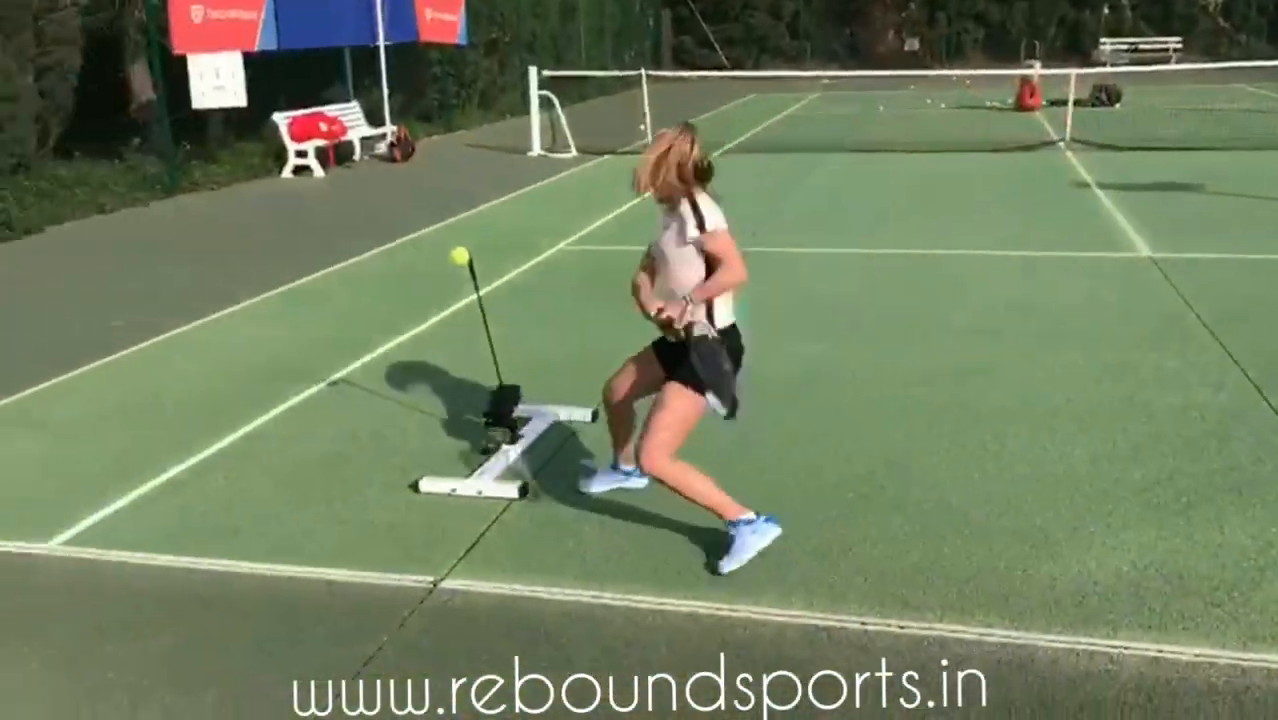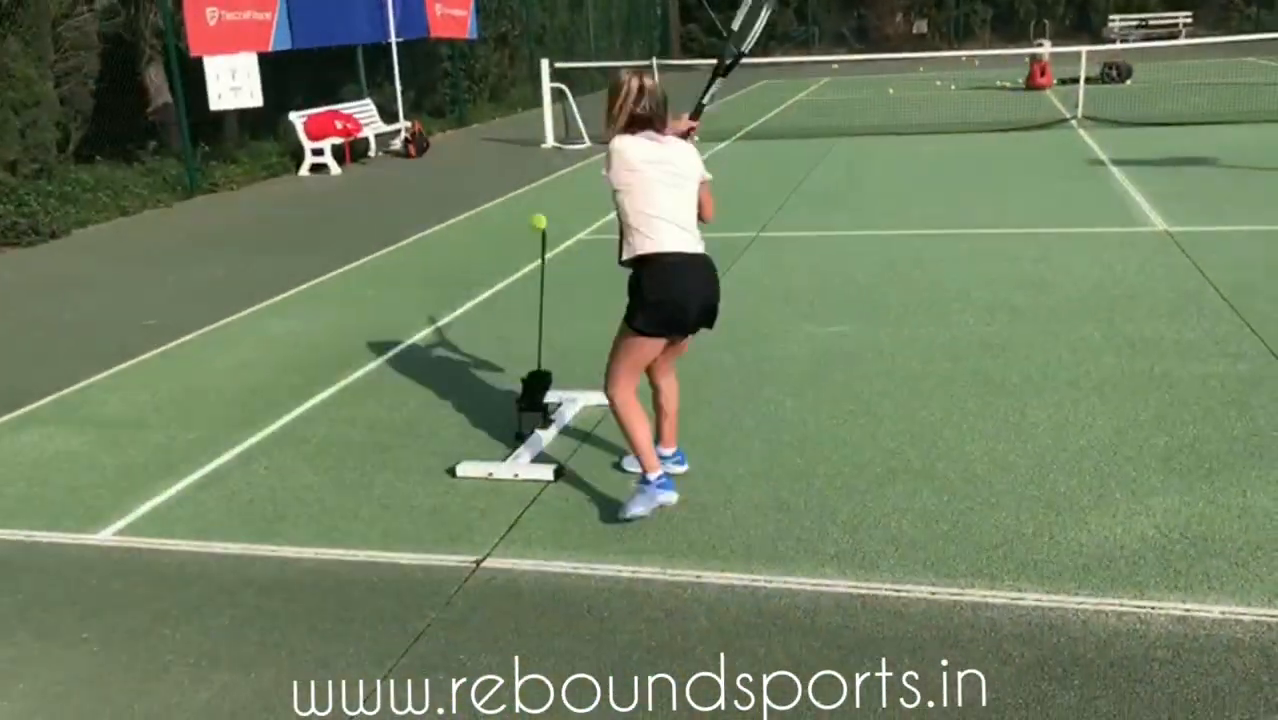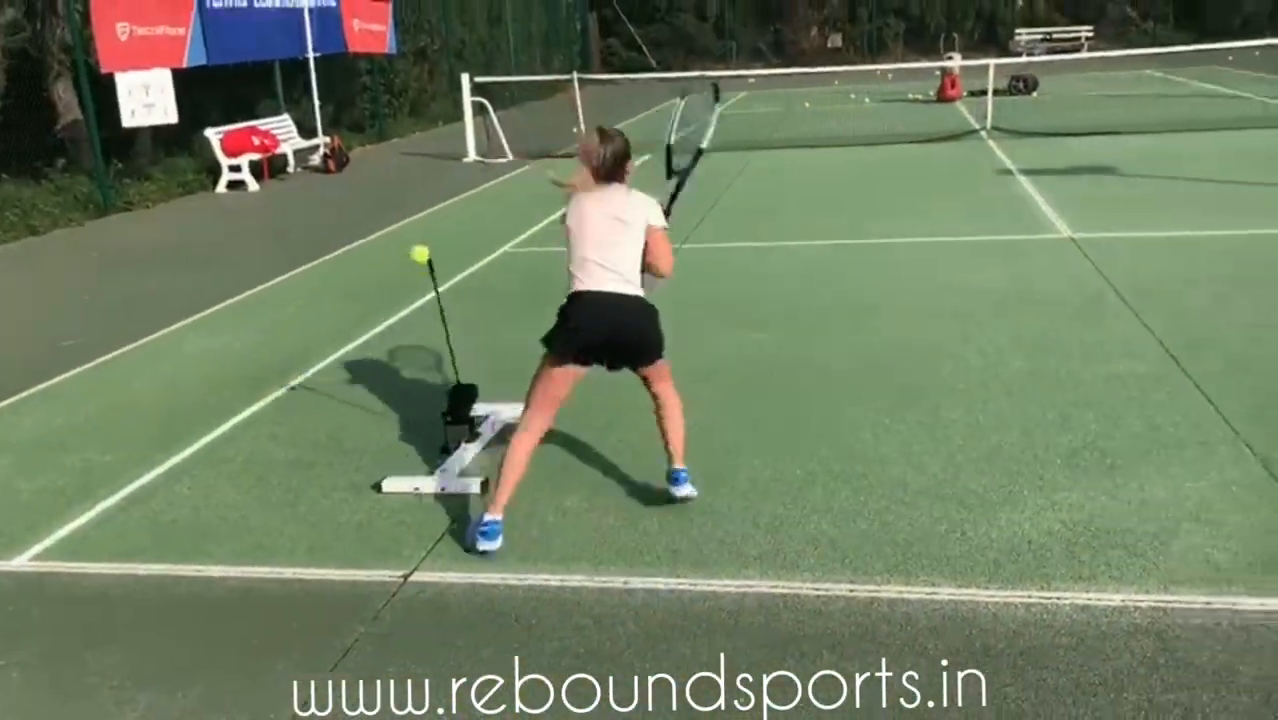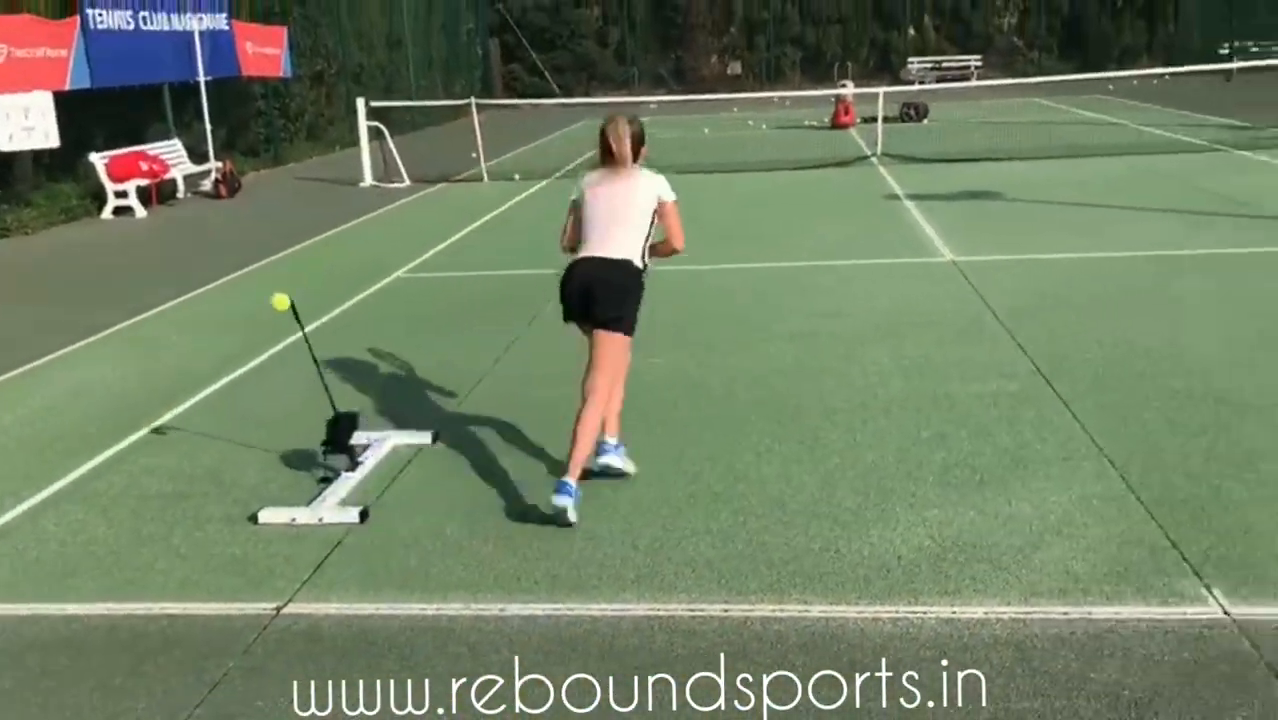
dt=0.3s
person 1, frame 1
left shoulder: (697, 210)
right shoulder: (675, 213)
left elbow: (734, 270)
right elbow: (643, 276)
left wrist: (688, 303)
right wrist: (654, 308)
right hip: (679, 340)
left knee: (656, 458)
right knee: (614, 392)
left ankle: (749, 523)
right ankle: (624, 468)
person 1, frame 2
left shoulder: (618, 149)
right shoulder: (690, 153)
left wrist: (673, 132)
left hip: (659, 278)
right hip: (701, 272)
left knee: (620, 388)
right knee: (659, 362)
left ankle: (657, 479)
right ankle: (668, 451)
person 1, frame 3
left shoulder: (578, 204)
right shoulder: (646, 205)
right elbow: (663, 268)
left hip: (583, 312)
right hip: (633, 314)
left knee: (534, 422)
right knee: (664, 389)
left ankle: (491, 521)
right ankle: (678, 475)
person 1, frame 4
left shoulder: (587, 183)
right shoulder: (655, 183)
left elbow: (567, 243)
right elbow: (676, 244)
left hip: (579, 279)
right hip: (620, 282)
left knee: (611, 366)
right knee: (600, 390)
left ankle: (610, 444)
right ankle: (567, 487)
